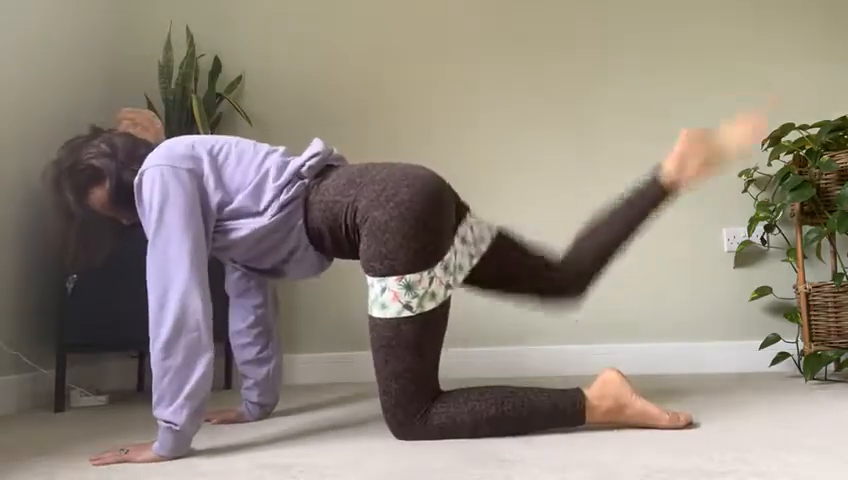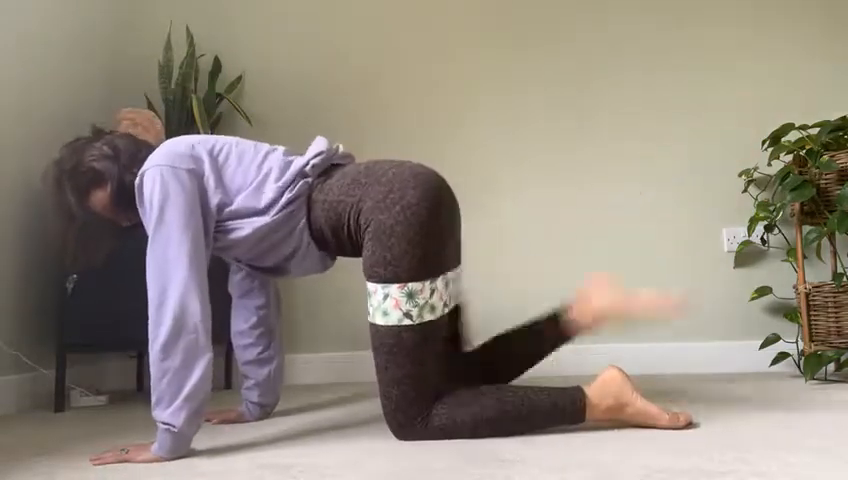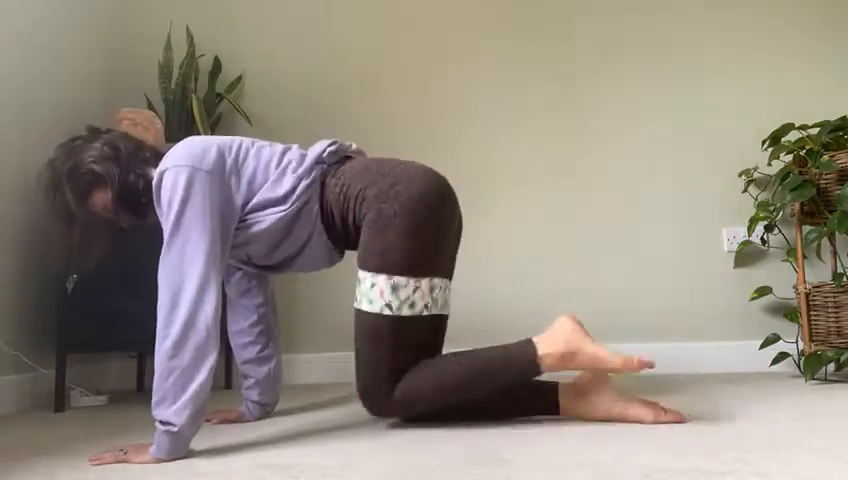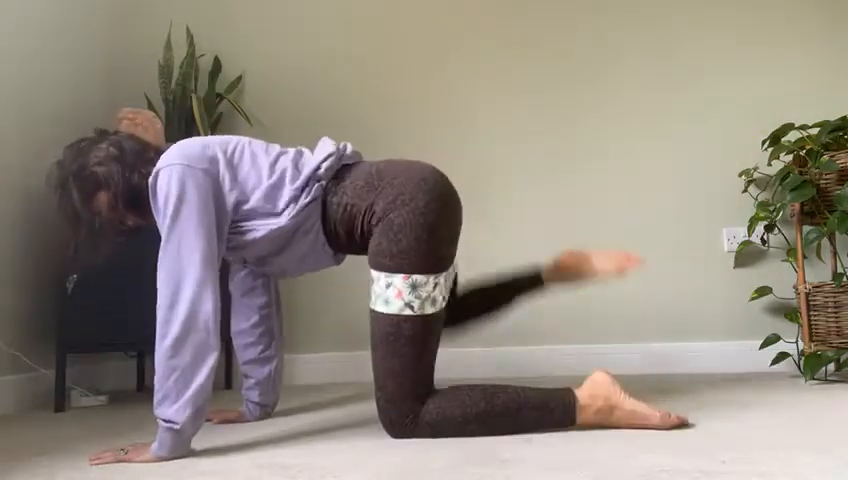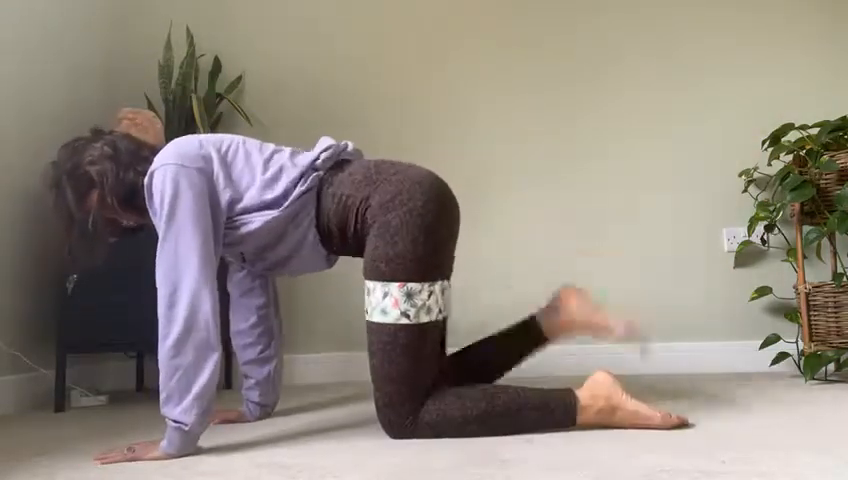
dt=0.4s
person 1, frame 1
left shoulder: (164, 172)
right shoulder: (202, 180)
left elbow: (180, 307)
right elbow: (247, 284)
left wrist: (171, 435)
right wrist: (257, 399)
left hip: (390, 210)
right hip: (407, 202)
left knee: (411, 417)
right knee: (559, 282)
left ankle: (601, 400)
right ankle: (675, 170)
person 1, frame 2
left shoulder: (165, 172)
right shoulder: (198, 178)
left elbow: (177, 306)
right elbow: (251, 284)
left wrist: (169, 437)
right wrist: (258, 400)
left hip: (400, 204)
right hip: (407, 206)
left knee: (412, 419)
right knee: (444, 386)
left ankle: (598, 398)
right ankle: (578, 315)
person 1, frame 3
left shoulder: (184, 172)
right shoulder: (204, 184)
left elbow: (188, 305)
right elbow: (245, 286)
left wrist: (169, 438)
right wrist: (259, 399)
left hip: (397, 204)
right hip: (408, 207)
left knee: (385, 397)
right knee: (413, 393)
left ankle: (553, 349)
right ankle: (582, 393)
person 1, frame 4
left shoulder: (177, 173)
right shoulder: (205, 176)
left elbow: (187, 305)
right elbow: (251, 282)
left wrist: (170, 436)
right wrist: (259, 399)
left hip: (402, 206)
right hip: (410, 197)
left knee: (404, 415)
right knee: (452, 316)
left ankle: (591, 402)
right ankle: (561, 267)
person 1, frame 5
left shoulder: (170, 173)
right shoulder: (213, 197)
left elbow: (188, 303)
right elbow: (248, 286)
left wrist: (177, 434)
right wrist: (258, 400)
left hip: (400, 210)
right hip: (403, 207)
left knee: (405, 422)
right knee: (425, 390)
left ankle: (591, 398)
right ankle: (556, 316)
